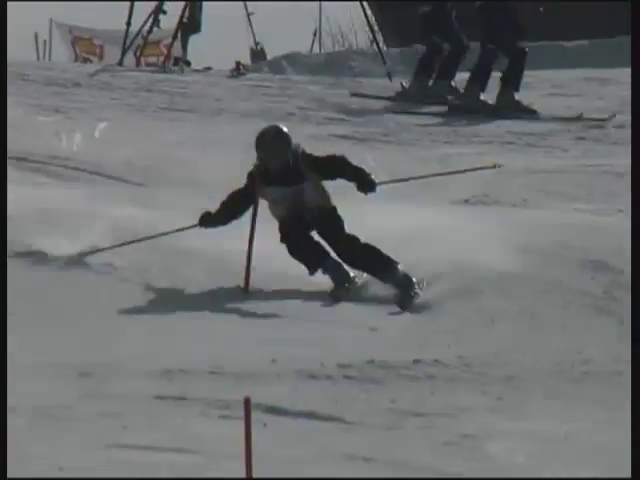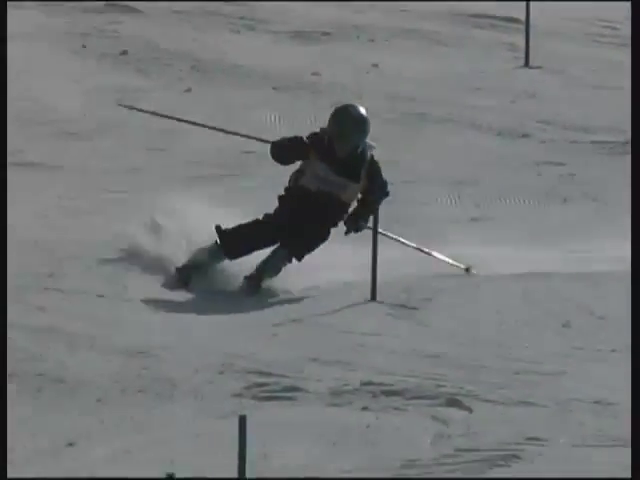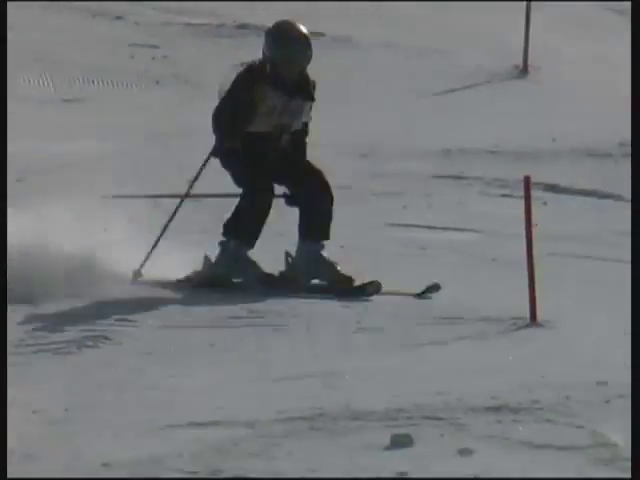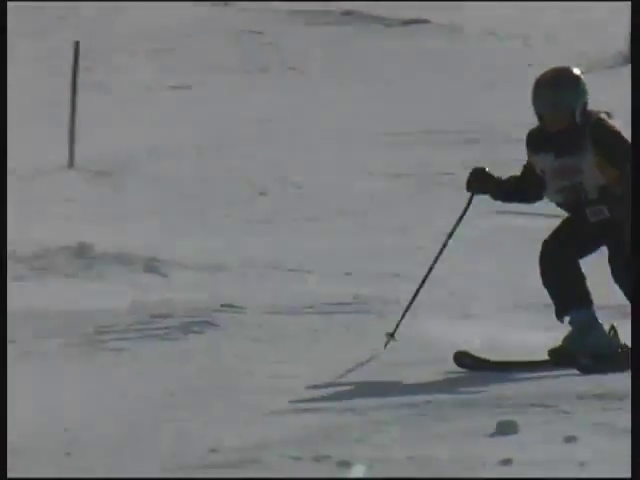
dt=1s
person 1, frame 1
left shoulder: (306, 165)
right shoulder: (258, 180)
left elbow: (336, 165)
right elbow: (236, 203)
left wrist: (361, 178)
right wrist: (214, 217)
left hip: (320, 212)
right hip: (292, 219)
left knee: (346, 247)
right knee: (291, 236)
left ankle: (399, 278)
right ankle: (339, 274)
person 1, frame 2
left shoulder: (365, 164)
right shoulder: (316, 145)
left elbow: (378, 191)
right elbow: (280, 151)
left wrist: (362, 213)
right wrist: (290, 148)
left hip: (333, 206)
right hip: (303, 195)
left knee: (317, 230)
right knee: (273, 228)
left ankle: (266, 269)
right ankle: (204, 259)
person 1, frame 3
left shoulder: (302, 87)
right shoulder: (251, 78)
left elbow: (298, 131)
right elbow: (224, 124)
left wrist: (299, 173)
left hip: (277, 149)
right hip: (240, 148)
left knee: (316, 187)
right knee: (260, 189)
left ankle: (309, 259)
right ankle: (233, 256)
person 1, frame 4
left shoulder: (598, 132)
right shoulder: (540, 141)
left elbow: (631, 161)
right elbow: (530, 187)
left wrist: (619, 193)
right wrist: (490, 185)
left hip: (619, 211)
right hip: (584, 214)
left knee: (626, 271)
right knee: (554, 257)
right ankle: (589, 332)
